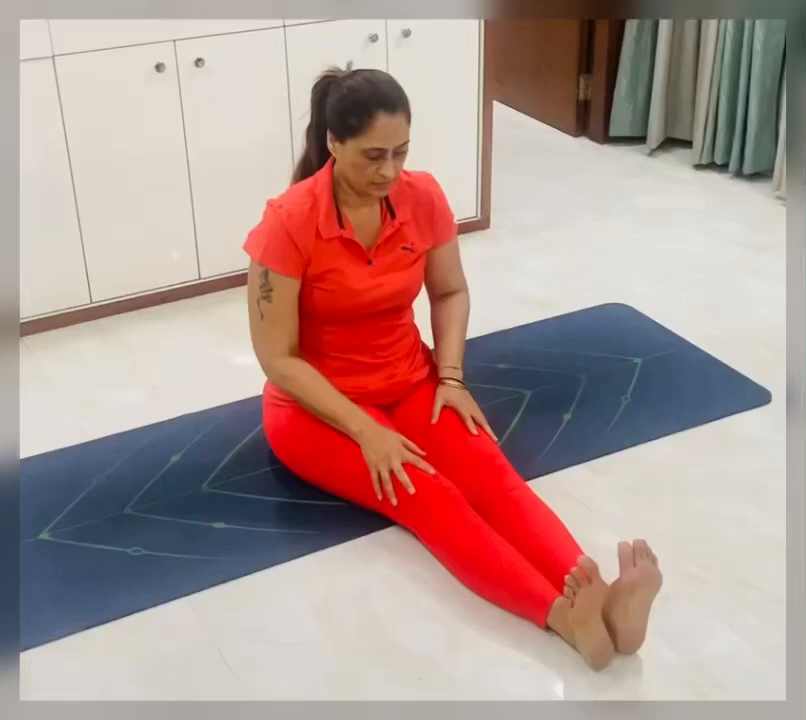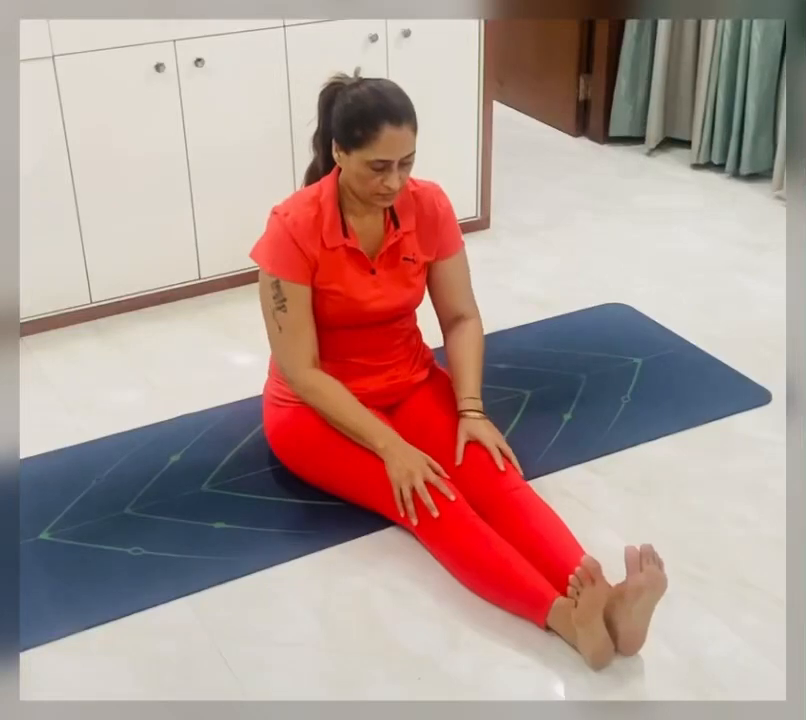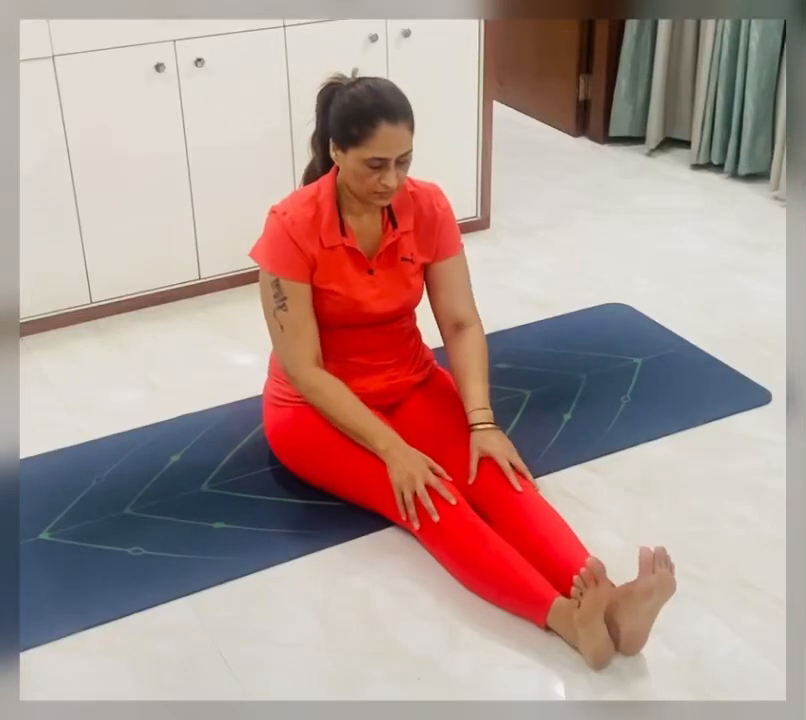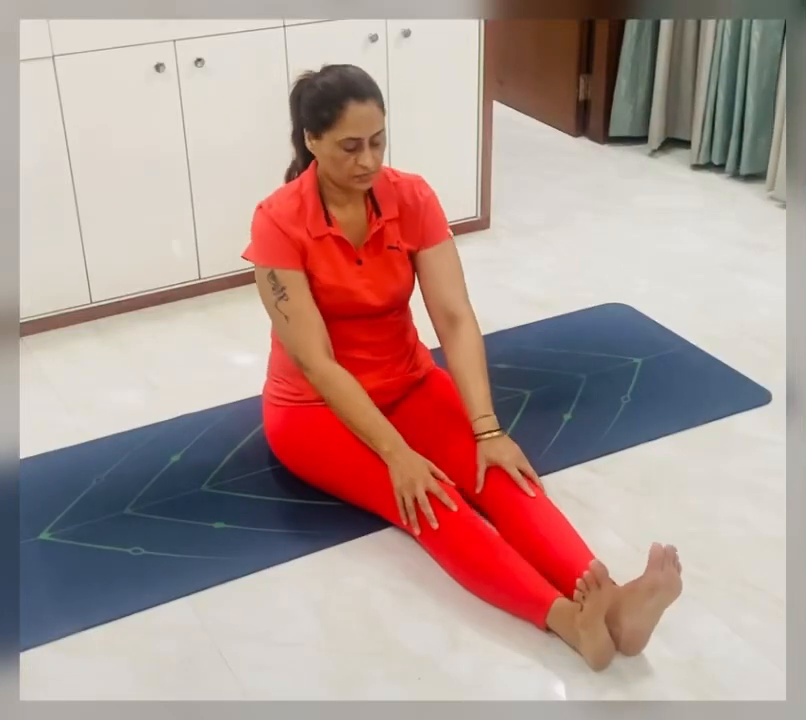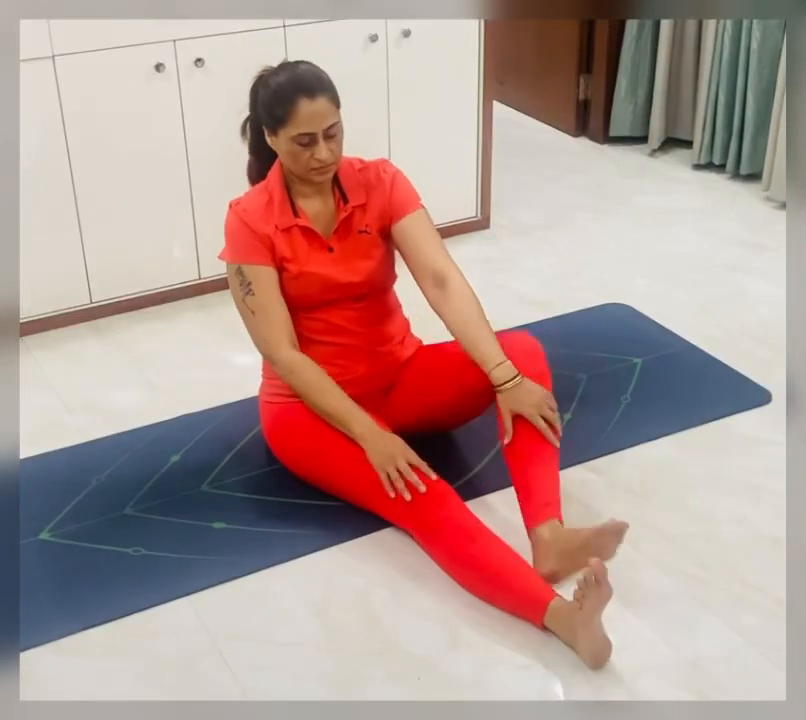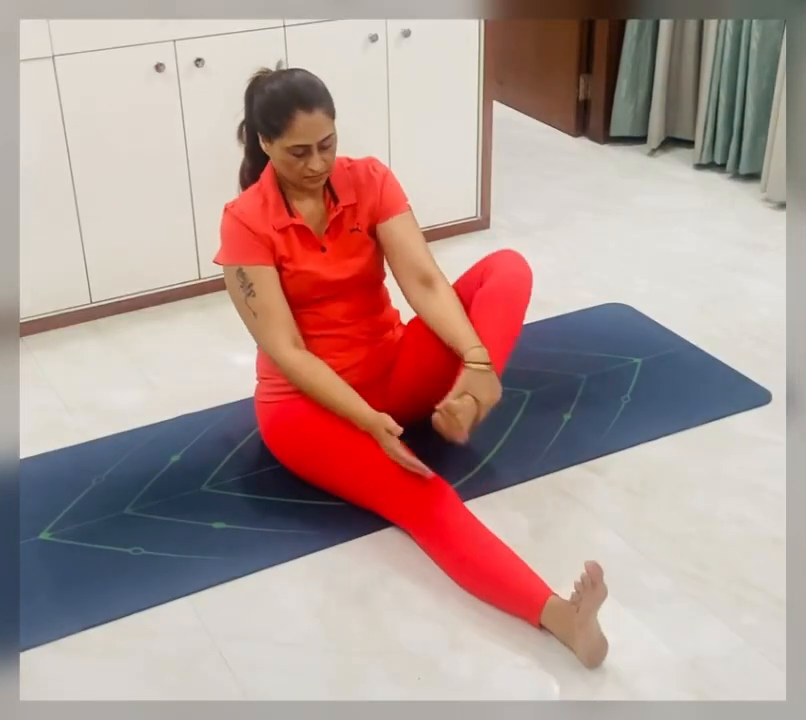
dt=0.3s
person 1, frame 1
left shoulder: (423, 197)
right shoulder: (288, 221)
left elbow: (450, 292)
right elbow: (277, 358)
left wrist: (451, 377)
right wrist: (365, 431)
left hip: (411, 383)
right hip: (316, 407)
left knee: (492, 475)
right knee: (430, 498)
left ankle: (600, 595)
right ankle: (564, 617)
person 1, frame 2
left shoulder: (429, 206)
right shoulder: (294, 228)
left elbow: (461, 317)
right elbow: (300, 370)
left wrist: (470, 409)
right wrist: (390, 448)
left hip: (411, 385)
right hip: (316, 409)
left knee: (492, 476)
right knee: (431, 502)
left ankle: (604, 598)
right ankle: (565, 616)
person 1, frame 3
left shoulder: (428, 207)
right shoulder: (291, 227)
left elbow: (461, 325)
right elbow: (304, 370)
left wrist: (482, 423)
right wrist: (392, 452)
left hip: (410, 384)
right hip: (315, 409)
left knee: (496, 479)
right knee: (429, 501)
left ankle: (605, 598)
right ankle: (565, 617)
person 1, frame 4
left shoulder: (412, 197)
right shoulder: (279, 222)
left elbow: (455, 318)
right elbow: (315, 362)
left wrist: (488, 431)
right wrist: (395, 454)
left hip: (407, 383)
right hip: (313, 408)
left knee: (498, 476)
right knee: (430, 503)
left ankle: (607, 598)
right ankle: (565, 619)
person 1, frame 5
left shoulder: (382, 182)
right shoulder: (250, 221)
left elbow: (443, 281)
right elbow: (283, 353)
left wrist: (508, 379)
right wrist: (370, 436)
left hip: (401, 374)
right hip: (311, 403)
left knee: (524, 353)
right knee: (424, 501)
left ankle: (550, 539)
right ankle: (559, 616)
person 1, frame 6
left shoulder: (369, 180)
right shoulder: (246, 223)
left elbow: (423, 280)
right elbow: (285, 352)
left wrist: (477, 364)
right wrist: (370, 423)
left hip: (393, 367)
right hip: (306, 400)
left knee: (507, 268)
right knee: (424, 499)
left ankle: (464, 408)
right ankle: (555, 614)
